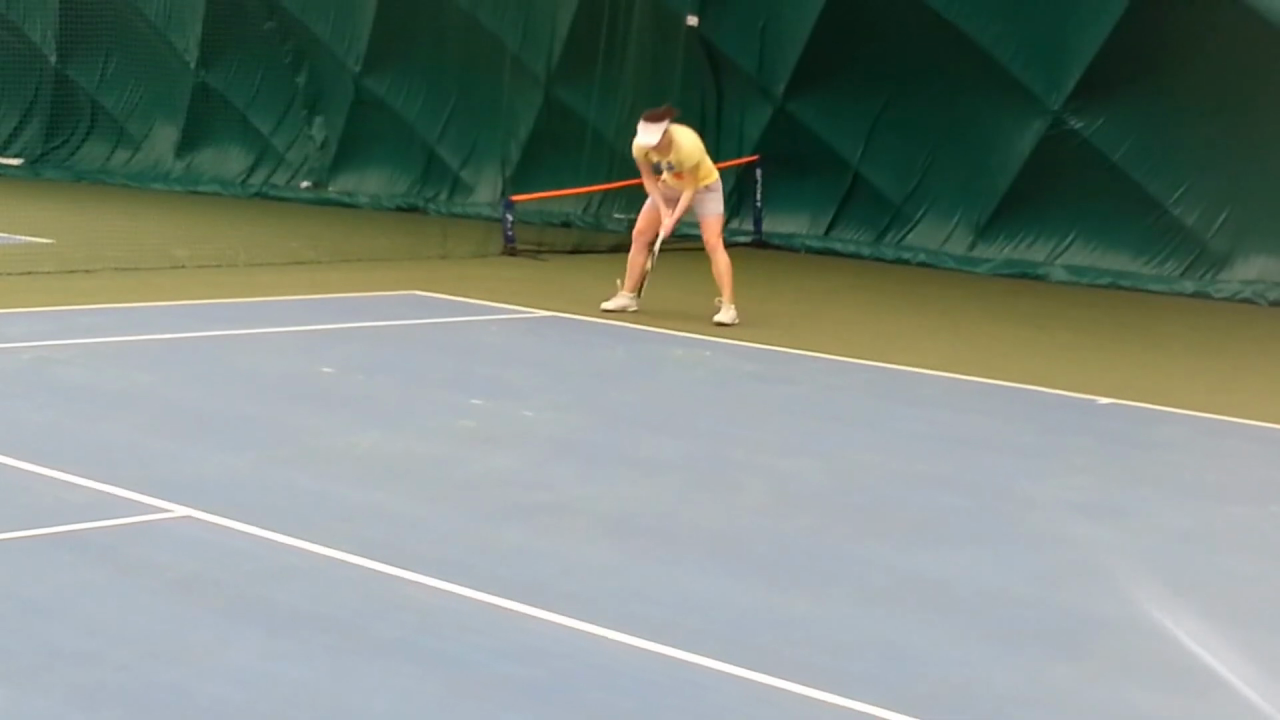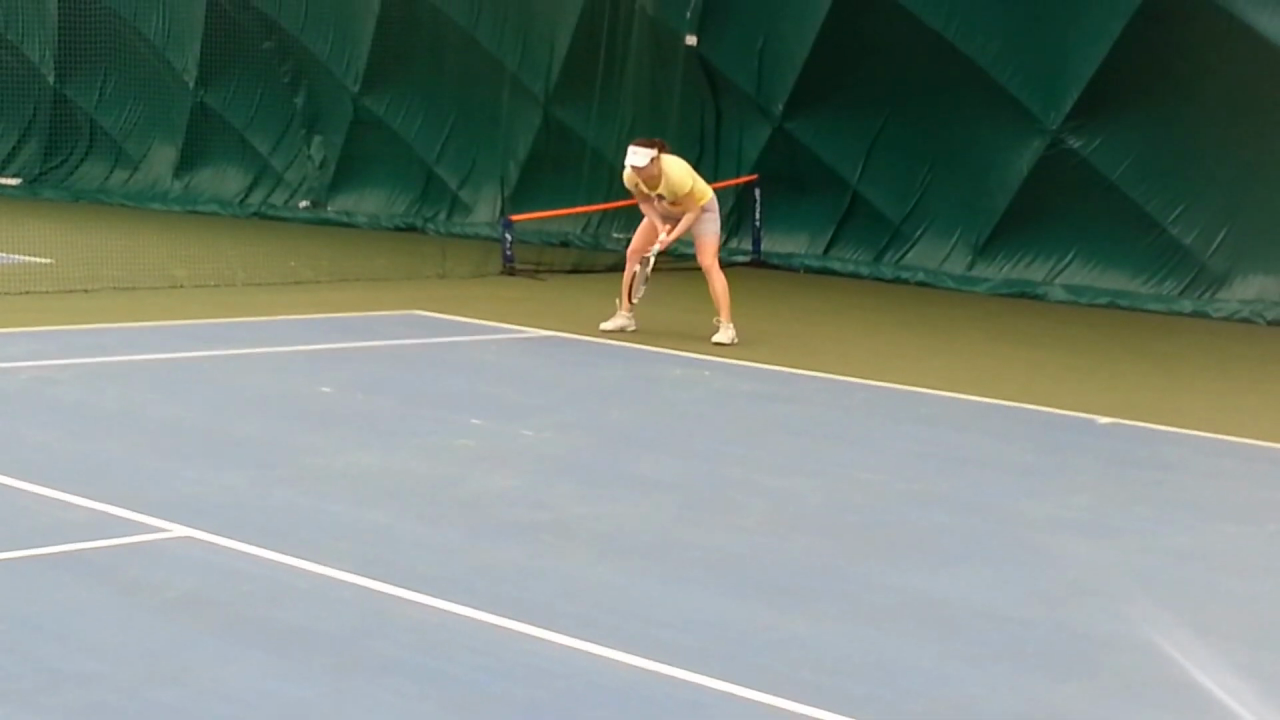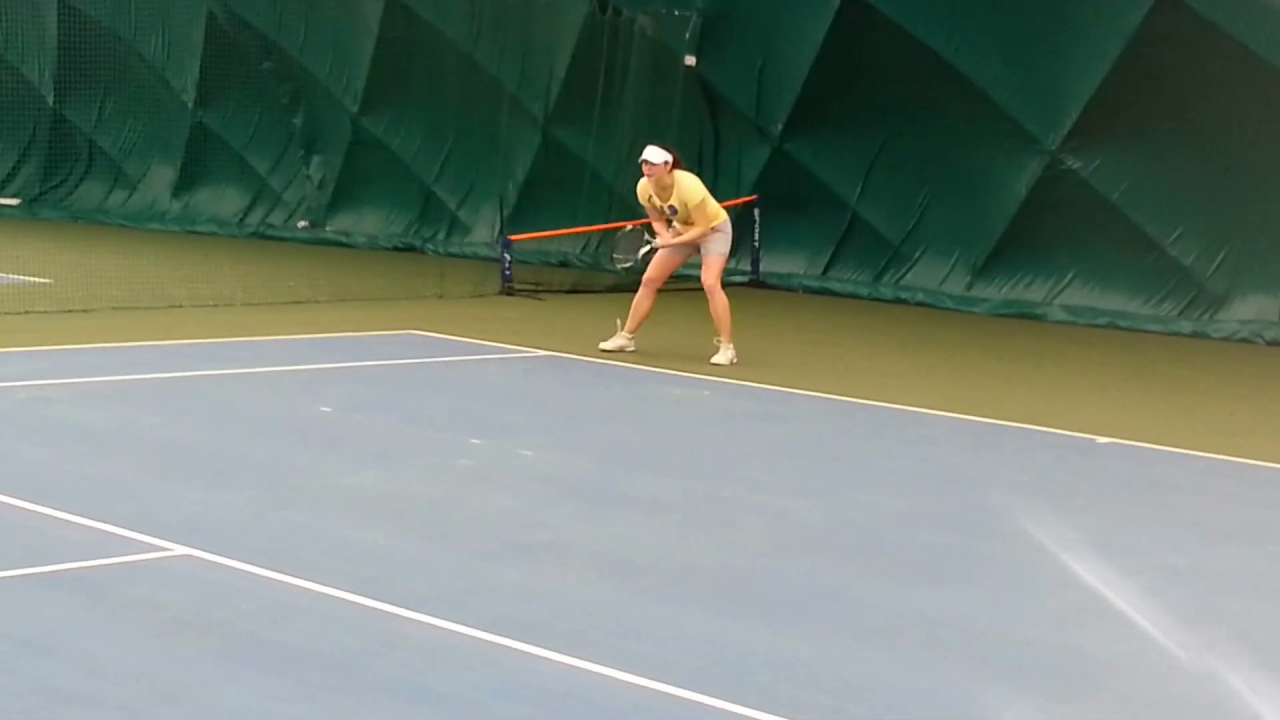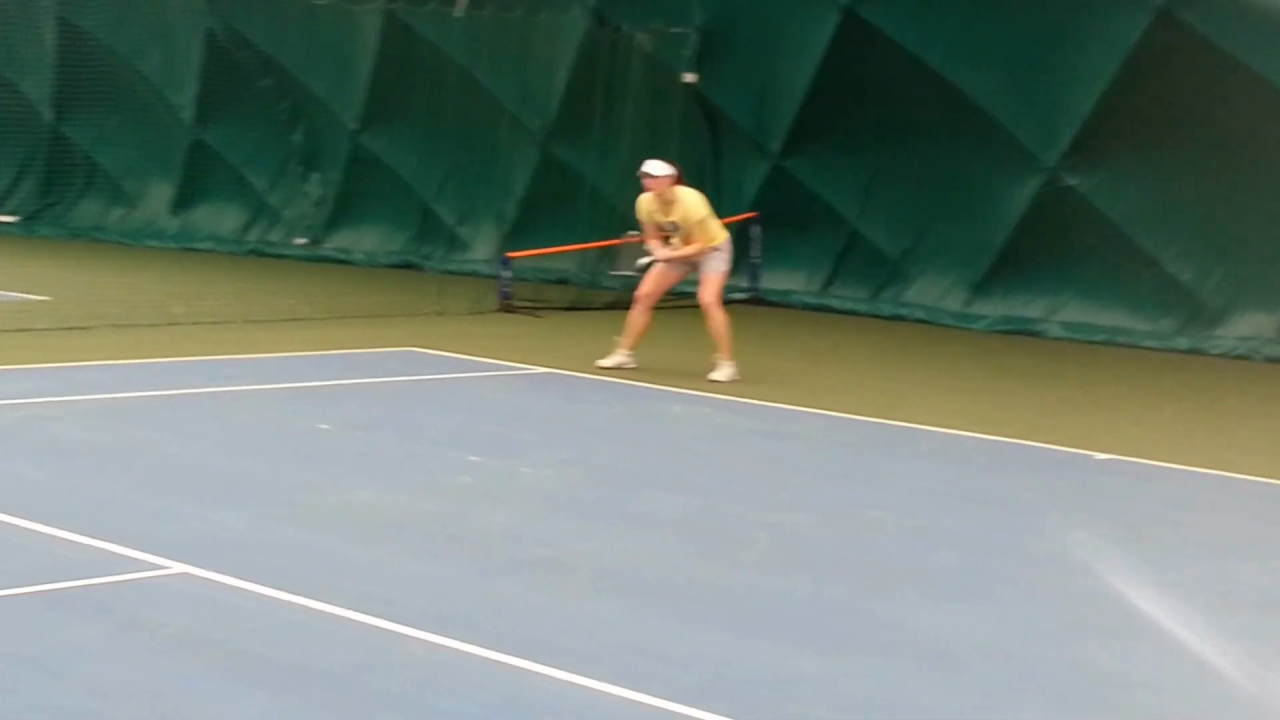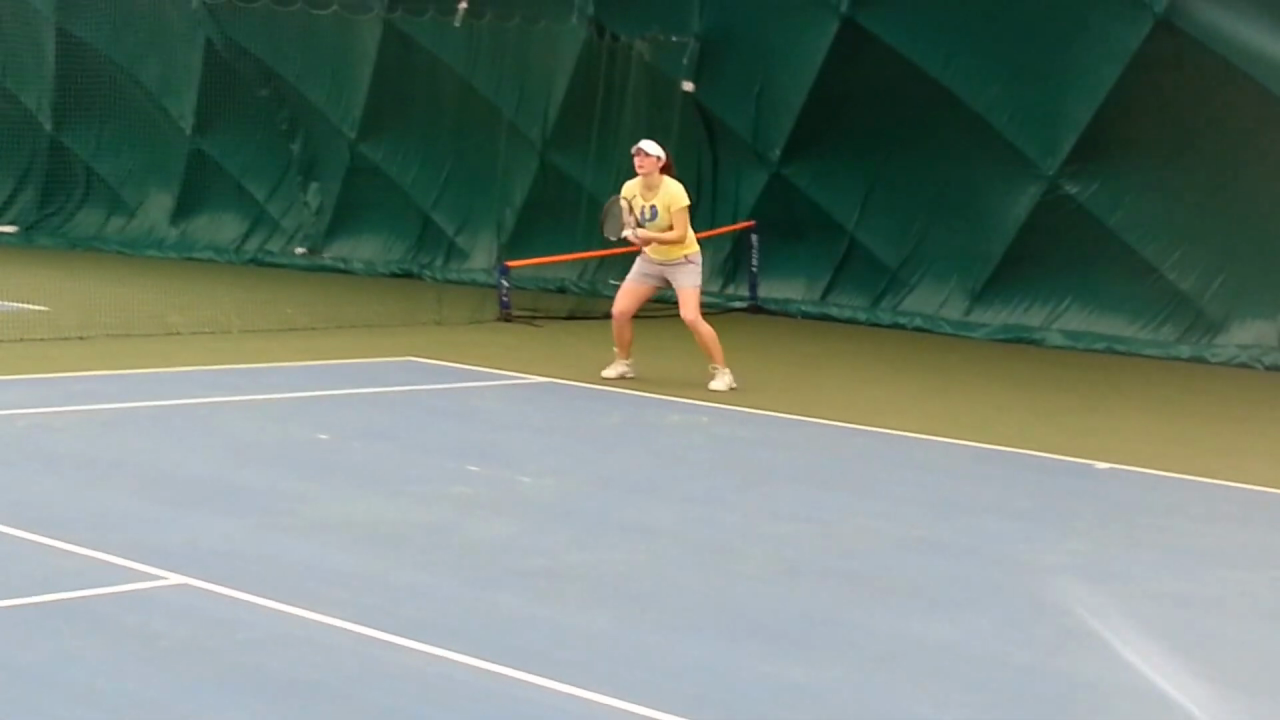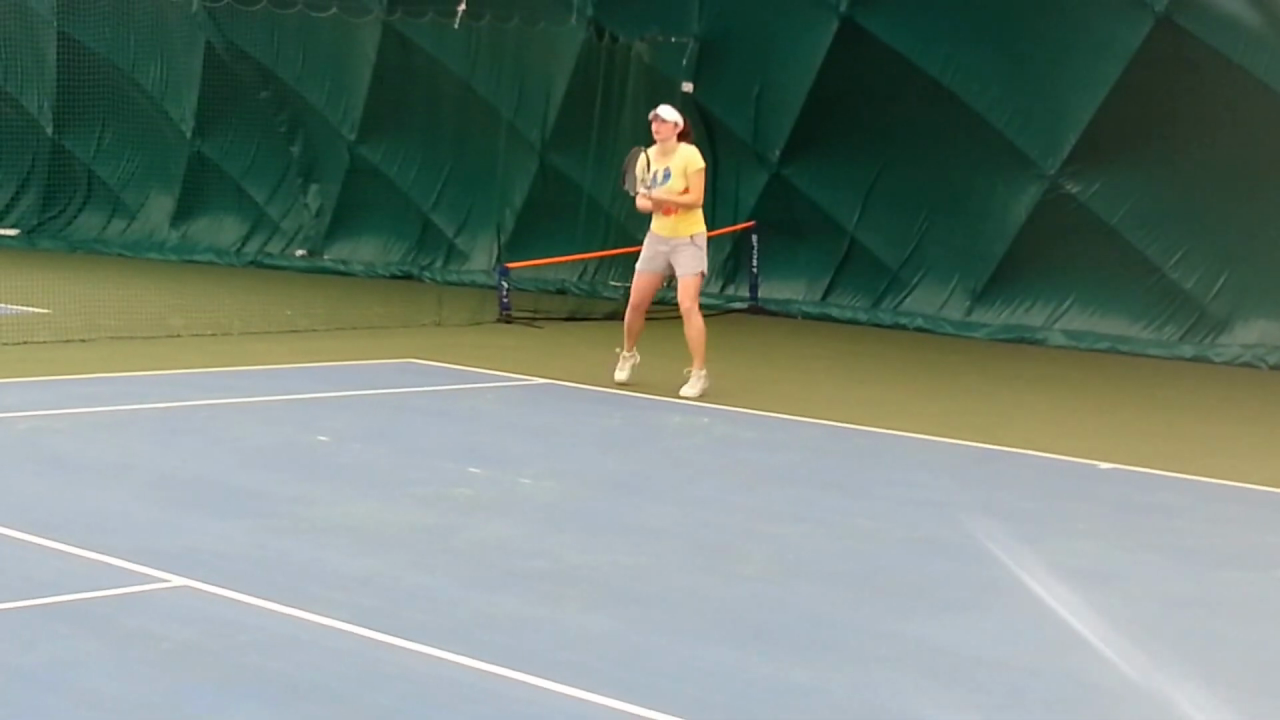
dt=0.7s
person 1, frame 1
left shoulder: (686, 144)
right shoulder: (640, 144)
left elbow: (691, 188)
right elbow: (648, 179)
left wrist: (673, 220)
right wrist: (662, 208)
left hip: (706, 186)
right hip: (670, 186)
left knee: (713, 242)
right knee: (640, 235)
left ankle: (728, 307)
right ankle: (627, 295)
person 1, frame 2
left shoulder: (675, 173)
right shoulder: (630, 175)
left elbow: (693, 211)
right elbow: (645, 202)
left wrist: (671, 238)
right wrist: (659, 225)
left hip: (701, 206)
right hip: (666, 208)
left knee: (708, 263)
right knee: (634, 253)
left ankle: (726, 327)
right ankle: (625, 316)
person 1, frame 3
left shoulder: (688, 185)
right shoulder: (644, 187)
left elbow: (702, 228)
right elbow: (658, 221)
left wrist: (672, 242)
right wrist: (665, 236)
left hip: (713, 228)
right hip: (682, 229)
left knee: (711, 283)
right knee: (649, 280)
left ankle: (727, 347)
right ankle: (626, 336)
person 1, frame 4
left shoulder: (691, 201)
right shoulder: (645, 202)
left elbow: (701, 244)
right elbow: (653, 238)
left wrist: (670, 255)
right wrist: (660, 251)
left hip: (713, 247)
right hip: (680, 246)
left knee: (709, 300)
right knee: (644, 295)
left ankle: (725, 363)
right ankle: (625, 353)
person 1, frame 5
left shoulder: (674, 190)
right shoulder: (629, 189)
left elbow: (680, 235)
right elbow: (631, 228)
left wrist: (650, 236)
right wrist: (636, 236)
left hip: (683, 259)
right hip: (650, 259)
left knee: (691, 317)
right knee: (620, 311)
left ankle: (722, 372)
right ankle: (623, 363)
person 1, frame 6
left shoulder: (690, 154)
right shoulder: (647, 157)
left elbow: (696, 199)
right elbow: (641, 202)
left wrist: (662, 197)
right wrist: (651, 203)
left hip: (689, 239)
right hip: (657, 238)
left knee: (688, 306)
right knee: (636, 304)
left ankle: (698, 373)
right ankle: (628, 354)
